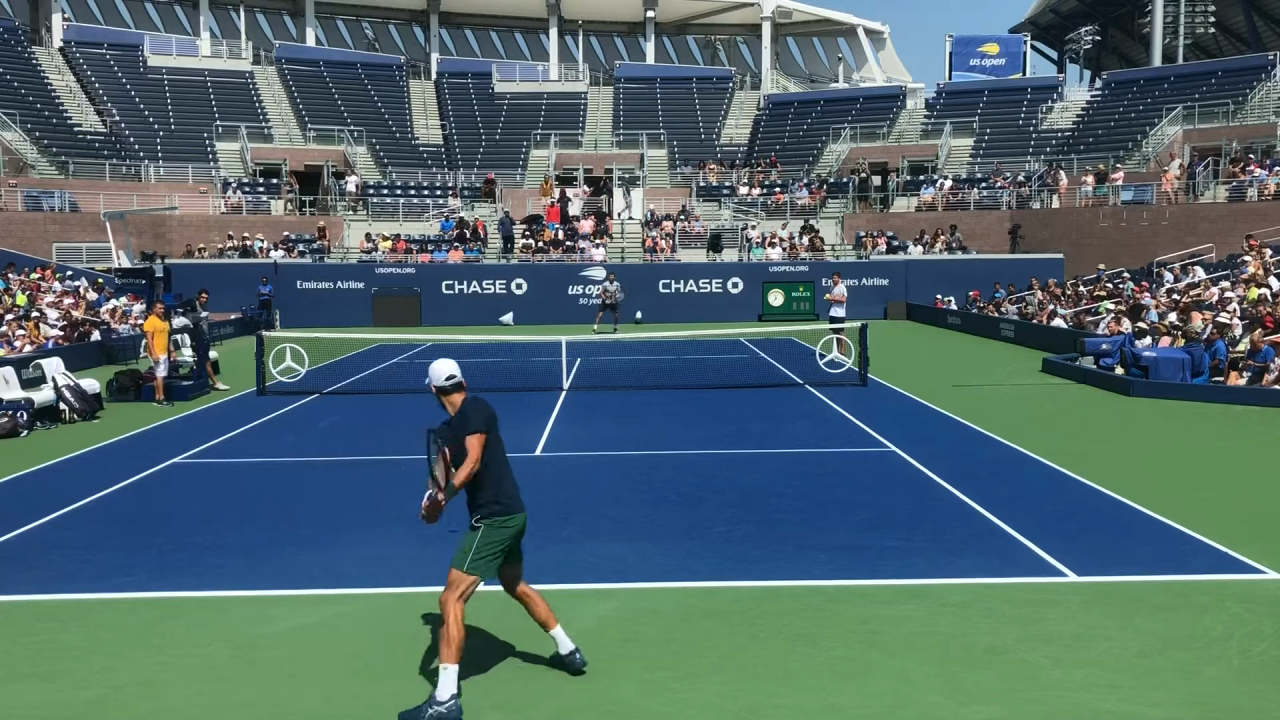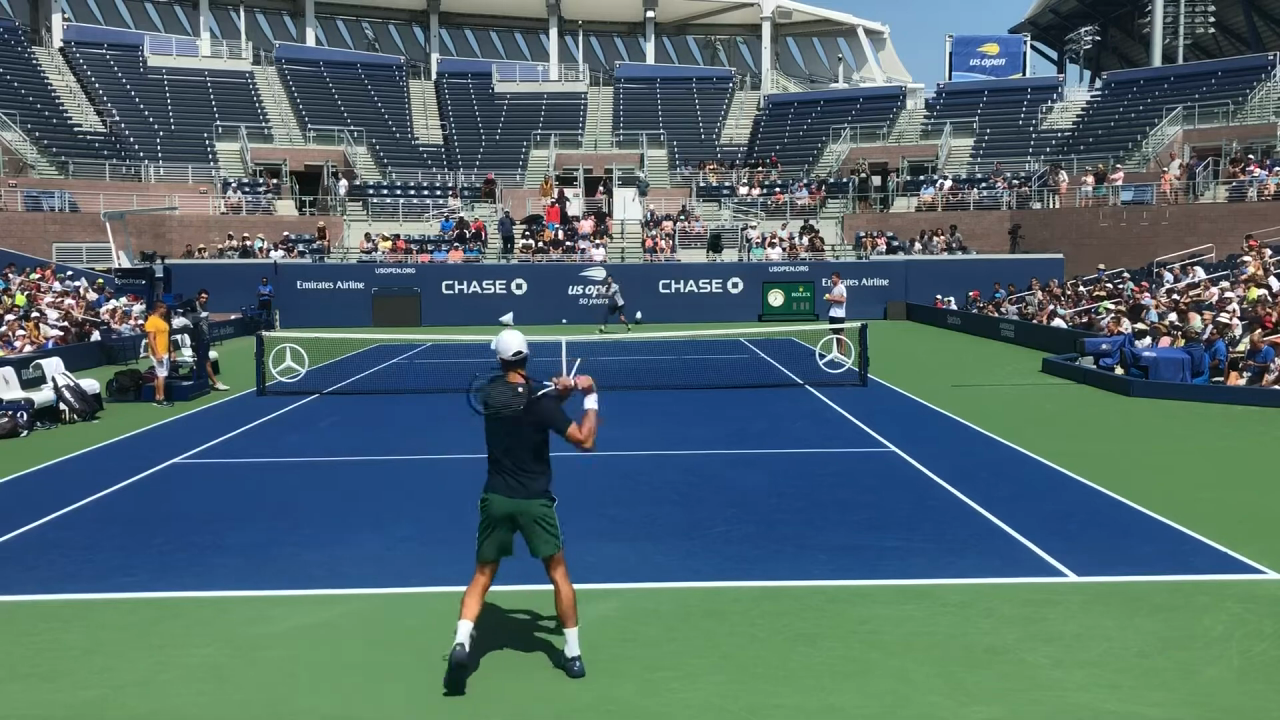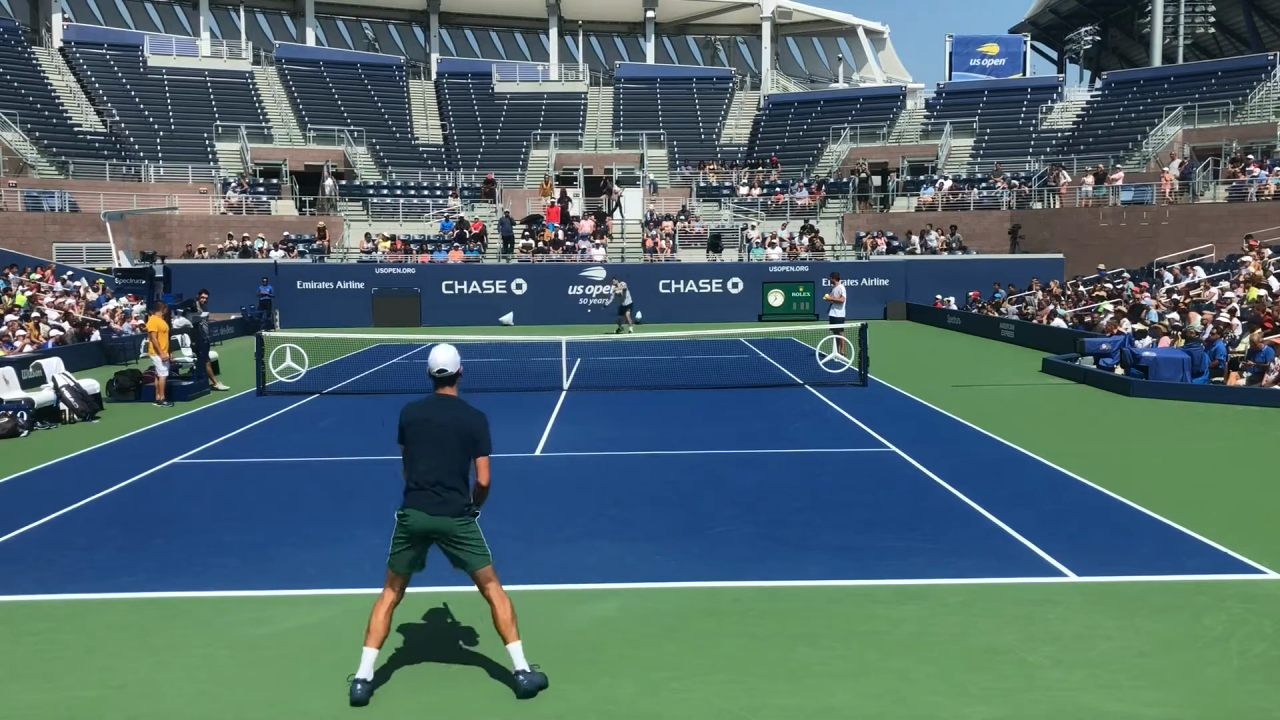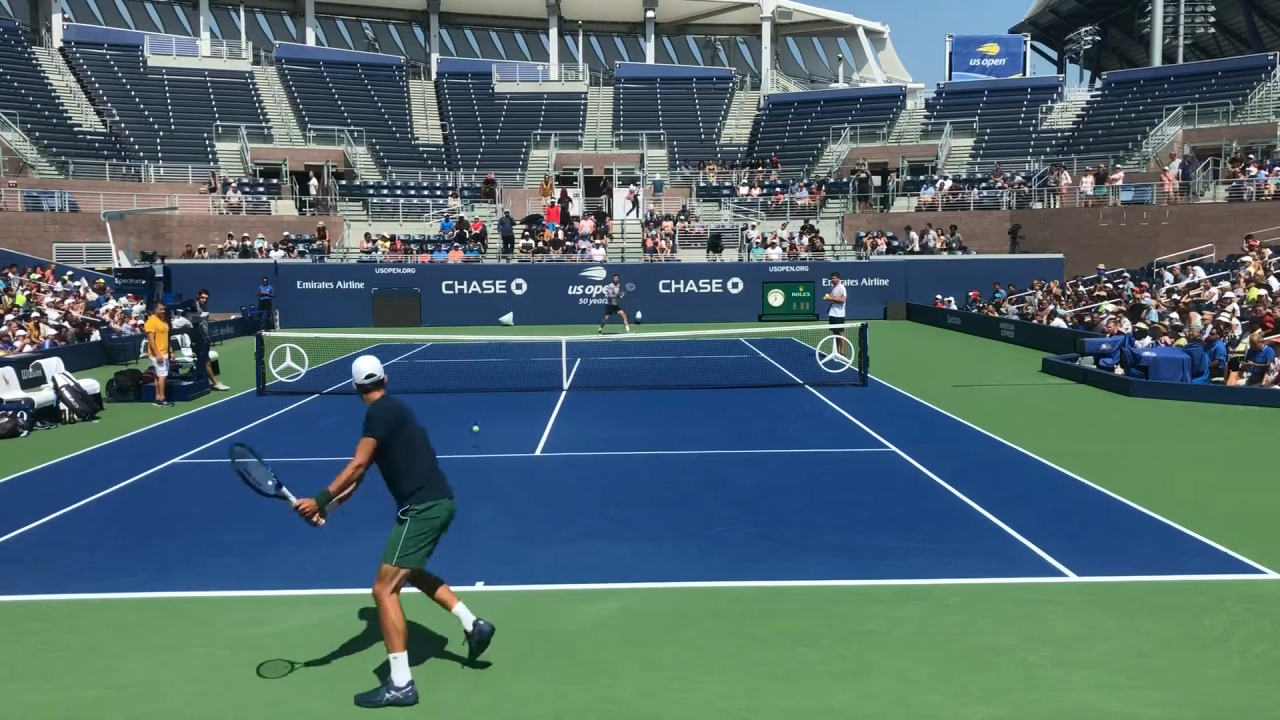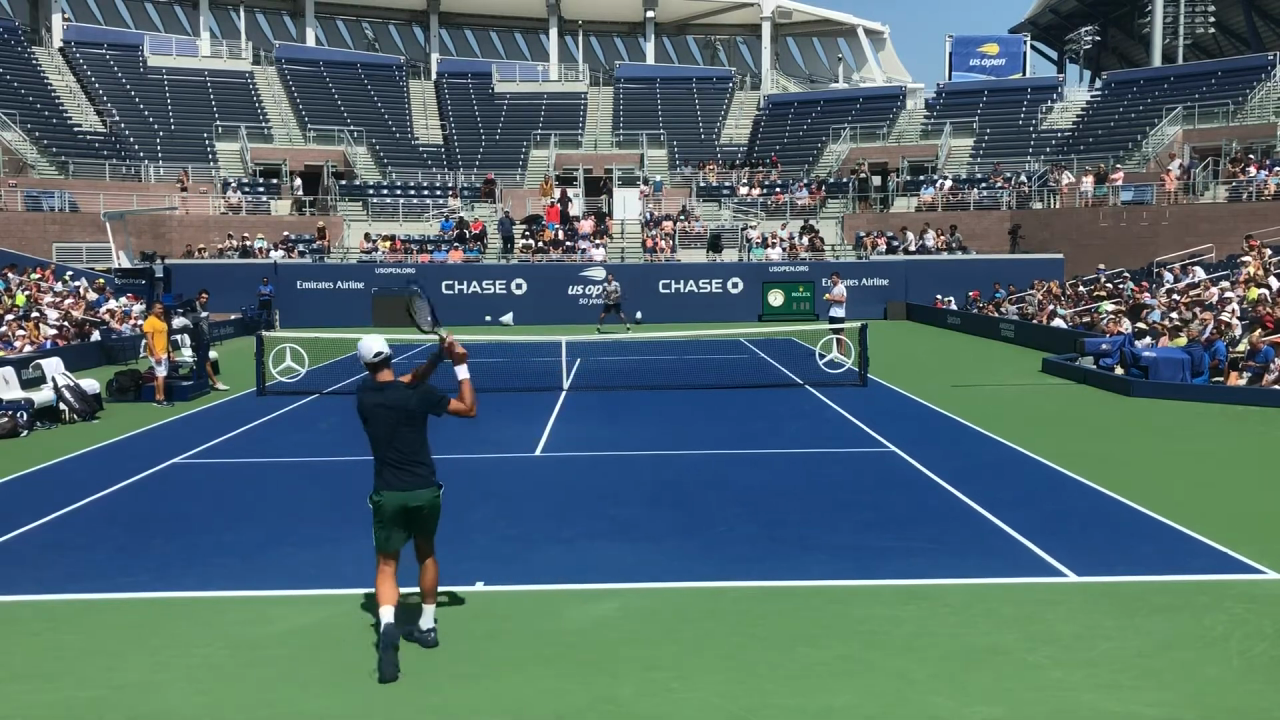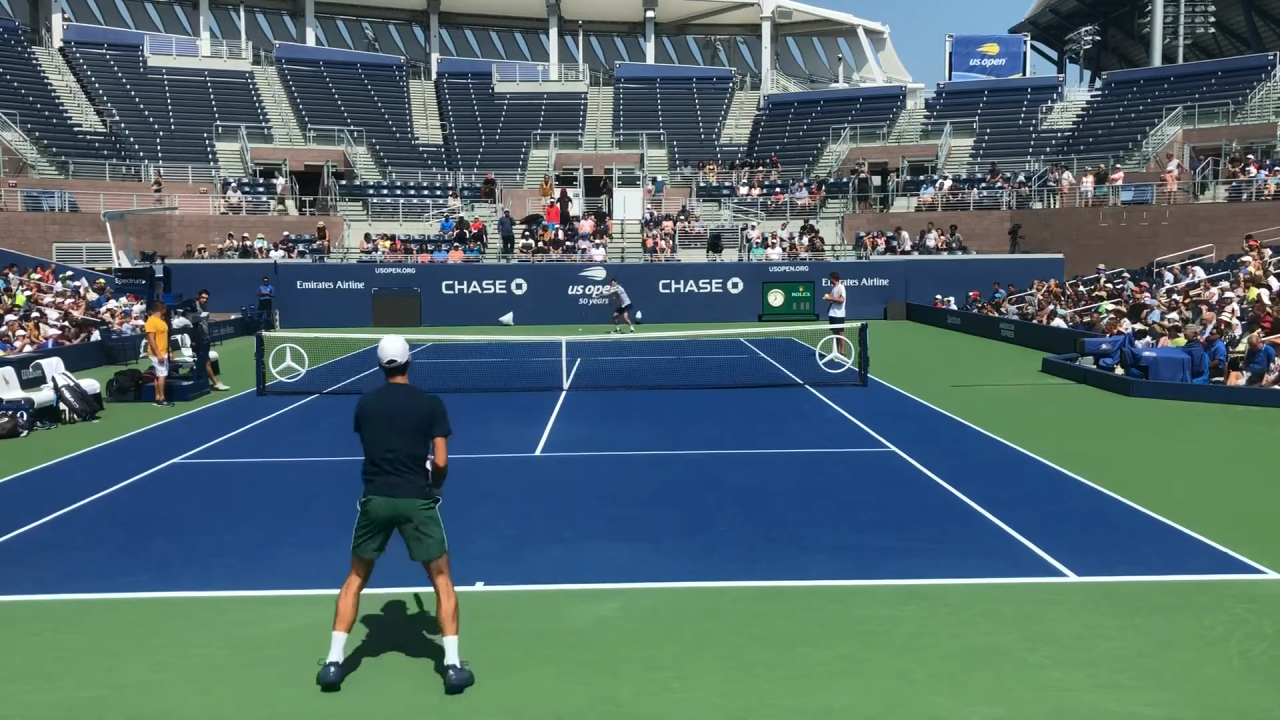
dt=0.7s
person 1, frame 1
left shoulder: (478, 412)
right shoulder: (446, 429)
left elbow: (473, 463)
left wrist: (443, 496)
right wrist: (432, 499)
left hip: (493, 519)
right hip: (513, 516)
left knee: (451, 600)
right knee: (515, 586)
right ankle: (569, 652)
person 1, frame 2
left shoulder: (492, 389)
right shoulder: (542, 405)
right elbow: (585, 442)
left wrist: (561, 389)
right wrist: (590, 397)
left hip: (496, 499)
right hip: (535, 501)
left knee: (481, 578)
right knee: (558, 575)
left ankle: (462, 645)
right ankle: (572, 654)
person 1, frame 3
left shoulder: (408, 413)
right shoulder: (475, 419)
left elbow: (407, 469)
right elbow: (483, 481)
right wrist: (472, 507)
left hip: (413, 515)
right hip: (456, 517)
left knee: (390, 594)
right knee: (493, 590)
left ankle: (363, 679)
right ankle: (522, 671)
person 1, frame 4
left shoulder: (380, 412)
right shoulder: (392, 410)
left elbow: (359, 464)
right elbow: (358, 474)
left wrist: (320, 500)
right wrist: (327, 504)
left hip: (424, 508)
right hip: (439, 502)
left knee: (385, 589)
right knee: (415, 573)
left ankle: (401, 684)
right ankle: (473, 624)
person 1, frame 5
left shoulder: (364, 394)
right shoulder: (420, 395)
right elbow: (469, 409)
left wrist: (439, 356)
right wrist: (461, 366)
left hip: (387, 494)
right hip: (425, 491)
left knee: (386, 567)
right knee: (426, 555)
left ankle: (388, 624)
right ankle: (427, 627)
person 1, frame 6
left shoulder: (364, 404)
right shoulder: (431, 404)
right elbow: (441, 462)
right wrist: (434, 481)
left hip: (375, 500)
right hip: (417, 502)
left knee: (355, 579)
right knee: (442, 580)
left ankle: (333, 663)
right ankle: (453, 667)
